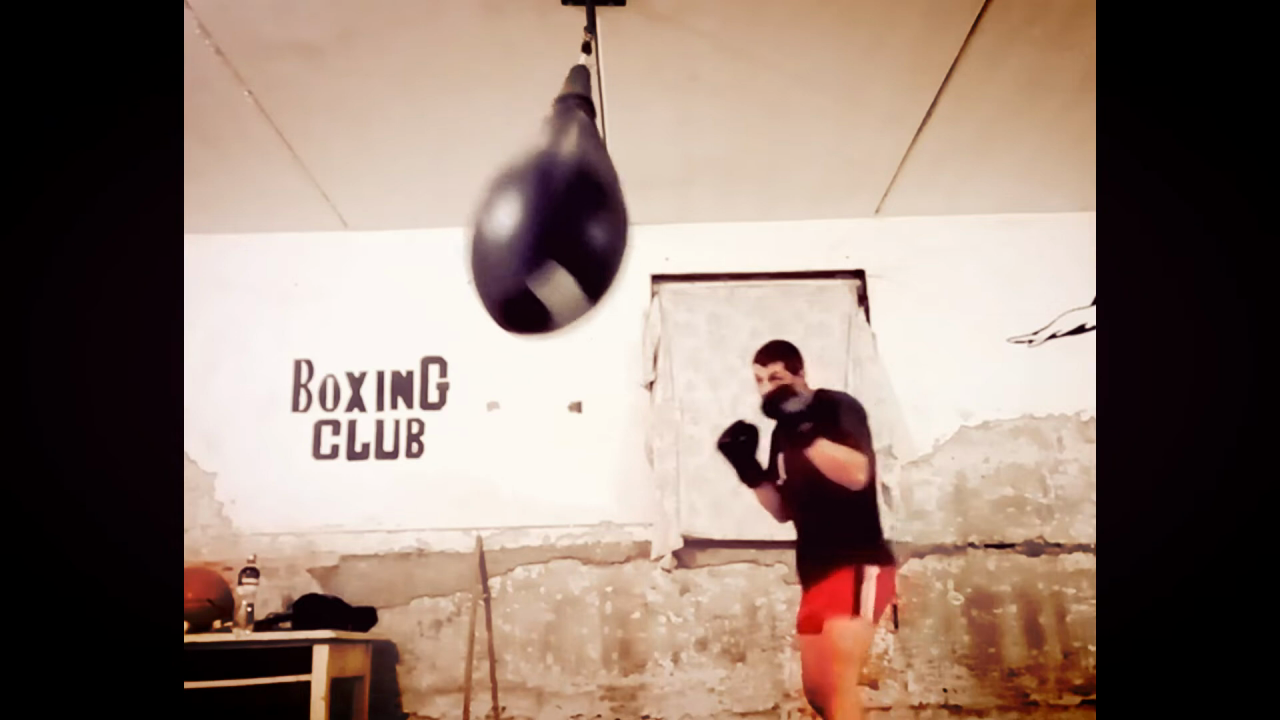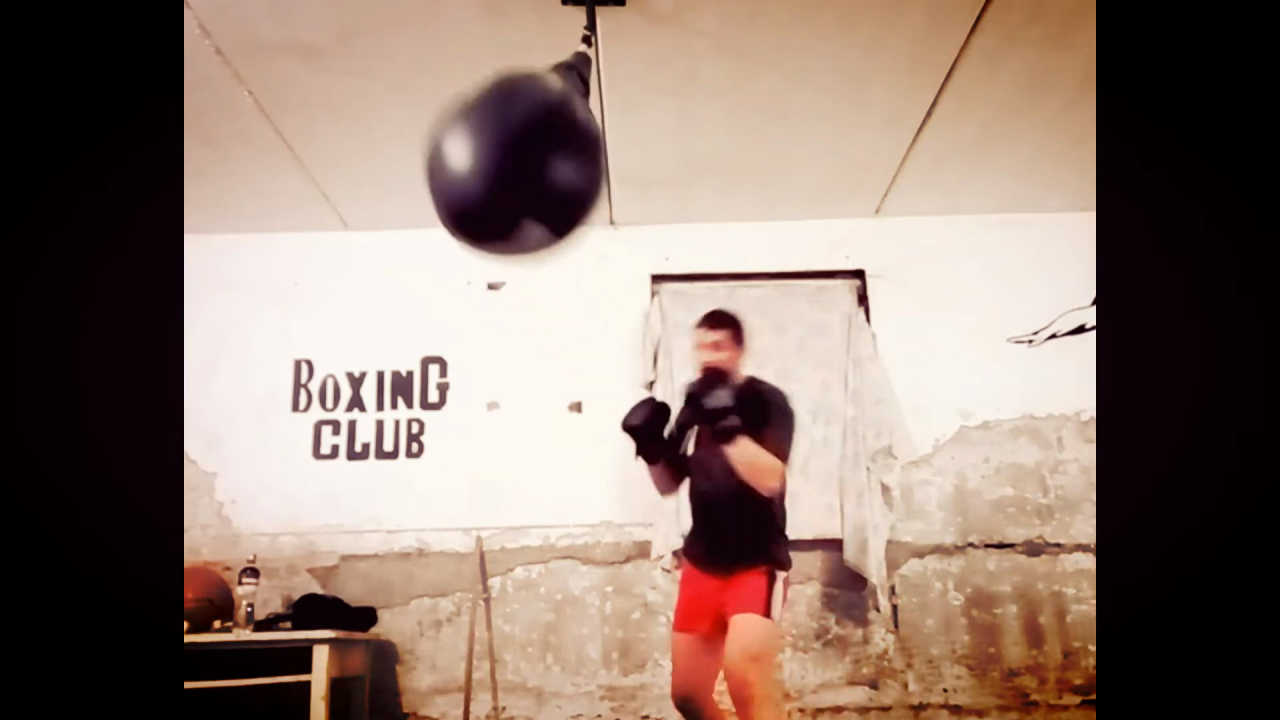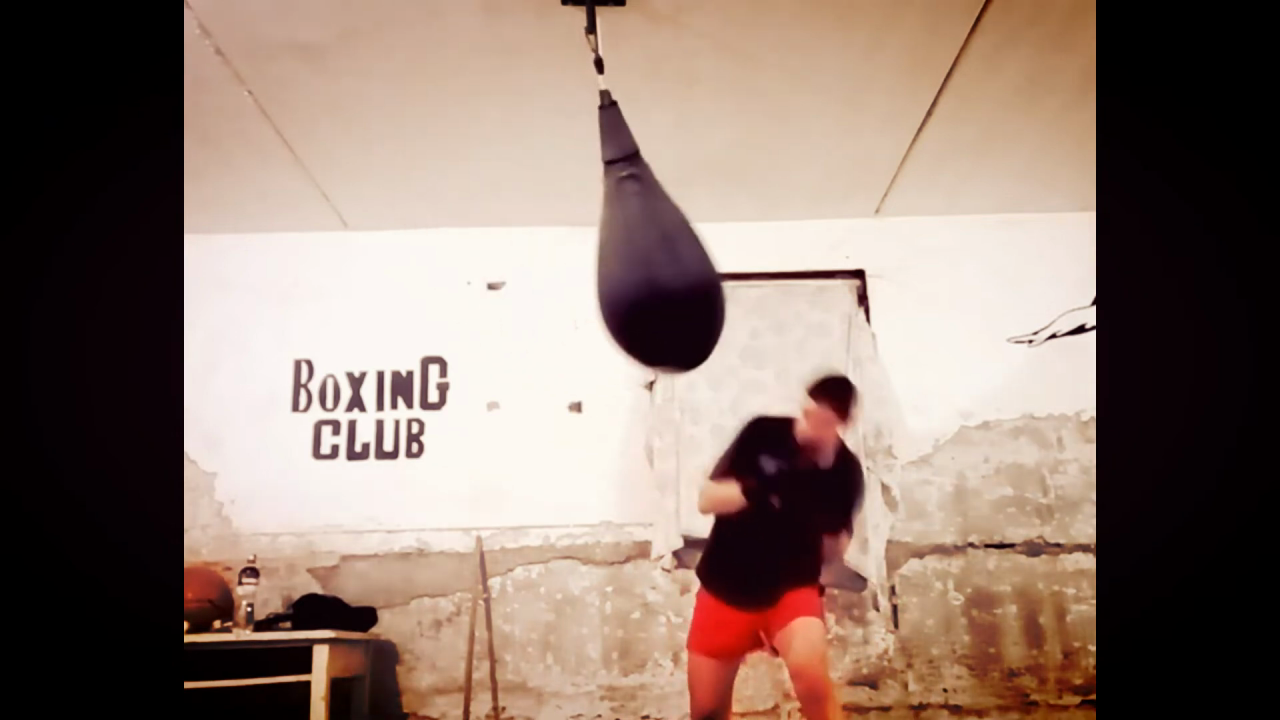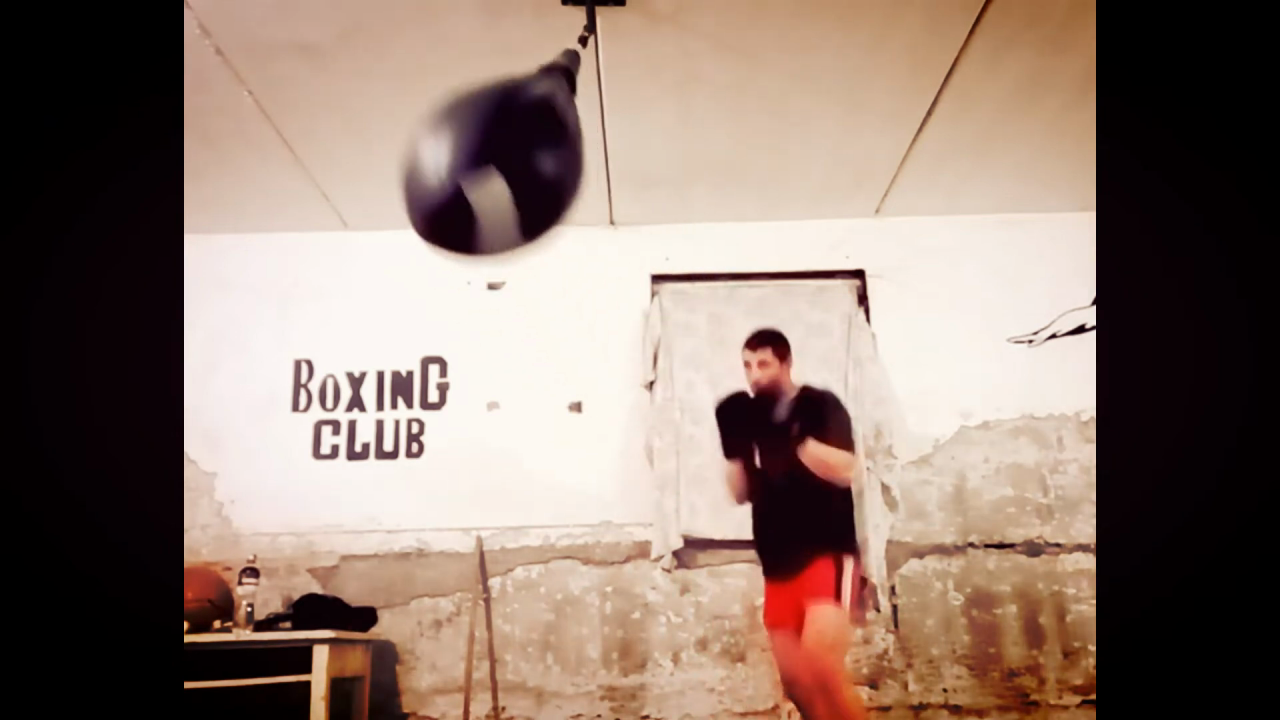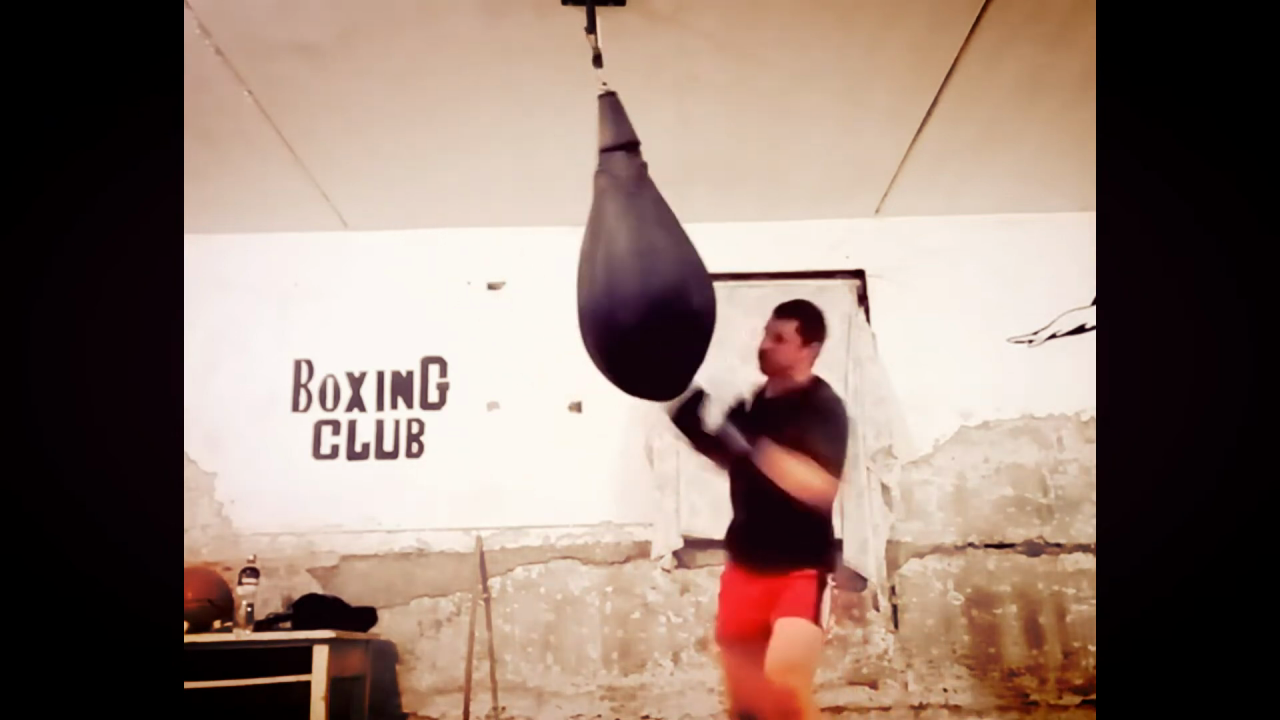
dt=1s
person 1, frame 1
left shoulder: (837, 408)
right shoulder: (781, 433)
left elbow: (856, 474)
right elbow: (782, 510)
left wrist: (804, 430)
right wrist: (747, 467)
left hip: (860, 566)
right hip: (817, 570)
left knee: (836, 678)
right knee: (818, 689)
person 1, frame 2
left shoulder: (767, 403)
right shoulder: (694, 406)
left elbow: (769, 481)
right elbow: (667, 484)
left wrist: (727, 426)
right wrist: (650, 444)
left hip: (756, 565)
right hip: (702, 565)
left knee: (744, 674)
person 1, frame 3
left shoulder: (847, 472)
right shoulder: (762, 435)
left elbow: (836, 549)
right elbow: (708, 500)
left wrist: (832, 522)
right wrist: (755, 489)
left hip: (791, 587)
right hip: (724, 588)
left knee: (810, 672)
person 1, frame 4
left shoulder: (821, 406)
right shoulder: (753, 422)
left elbow: (844, 472)
right elbow: (741, 493)
left wrist: (793, 433)
right wrist: (731, 439)
left hip: (828, 556)
right hip: (780, 566)
left knee: (823, 666)
right knee: (796, 683)
person 1, frame 5
left shoulder: (822, 407)
right shoulder: (758, 401)
left elbow: (819, 490)
right elbow: (735, 462)
left wrist: (755, 446)
right wrist: (692, 425)
left hip: (801, 573)
right hip: (746, 569)
